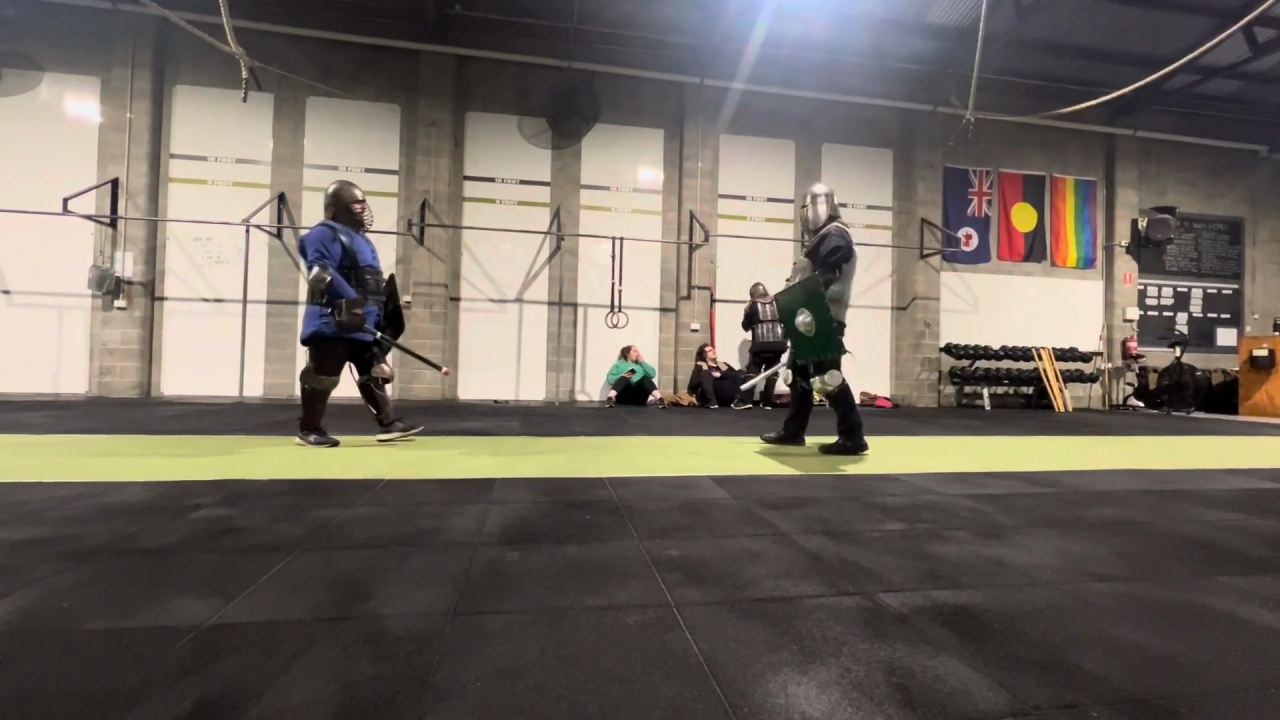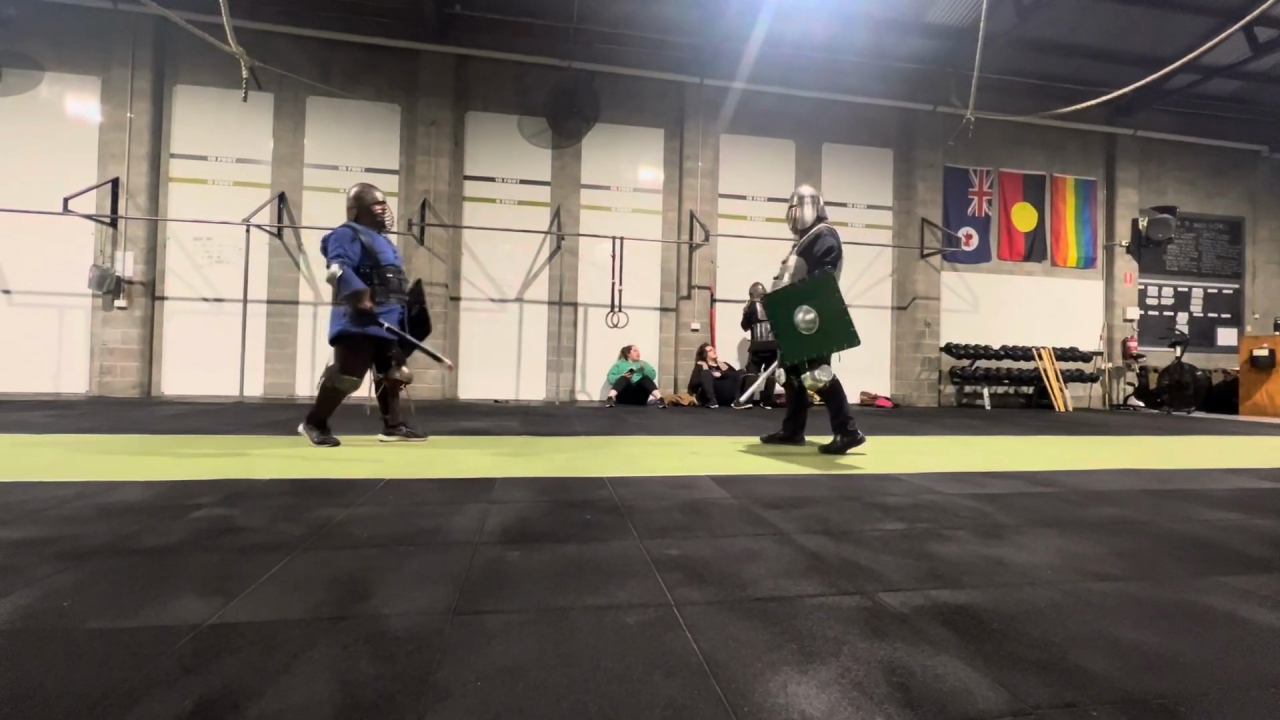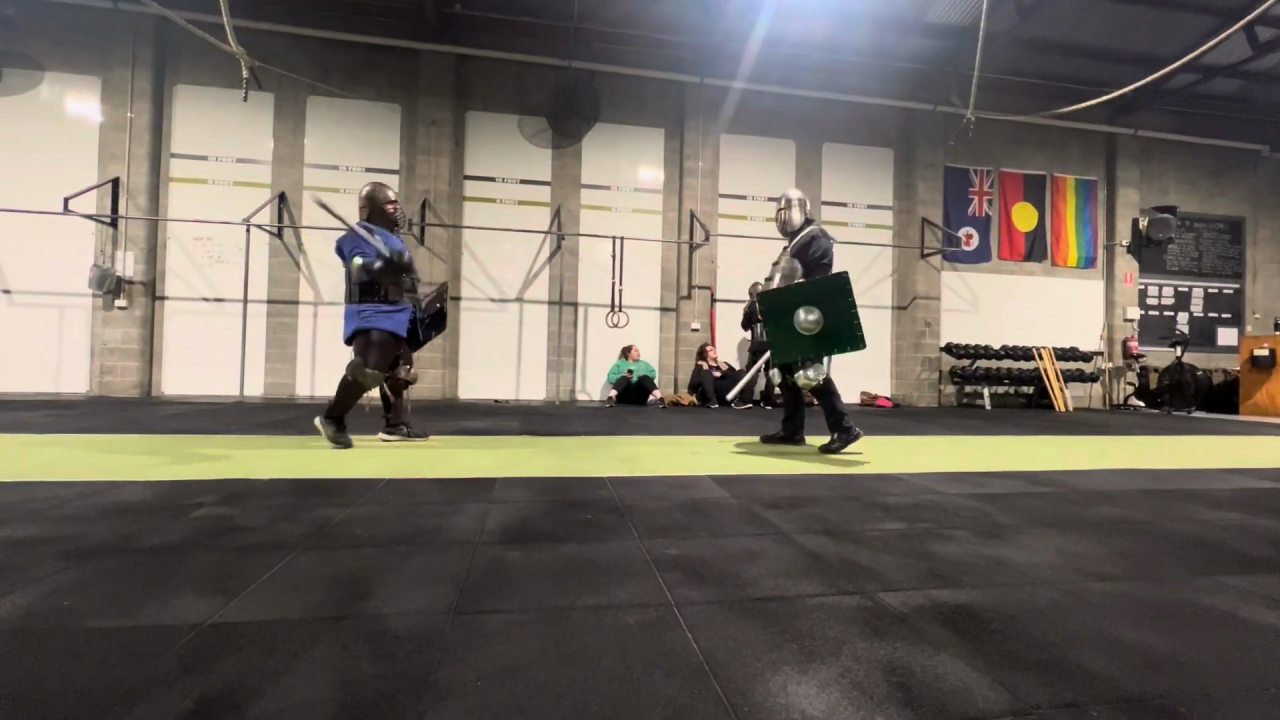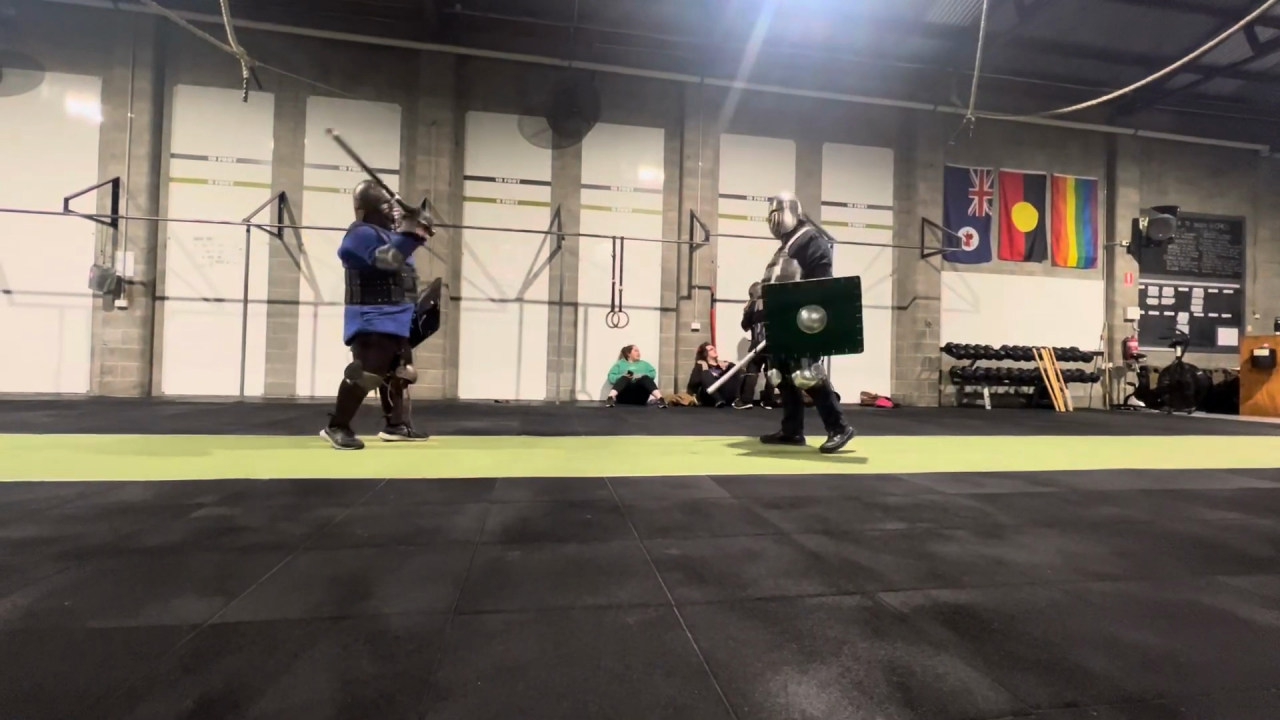
dt=0.2s
person 1, frame 1
left shoulder: (834, 235)
right shoulder: (825, 238)
left elbow: (825, 277)
left knee: (828, 377)
right knee: (799, 375)
left ankle: (852, 436)
right ankle: (793, 431)
person 1, frame 2
left shoulder: (824, 236)
right shoulder: (807, 240)
left elbow: (821, 278)
left knee: (817, 374)
right knee: (792, 375)
left ankle: (847, 431)
right ankle: (792, 430)
person 1, frame 3
left shoulder: (815, 238)
right shoulder: (793, 244)
left elbow: (820, 279)
right knee: (786, 376)
left ankle: (843, 428)
right ankle: (792, 430)
person 1, frame 4
left shoulder: (811, 238)
right shoulder: (783, 248)
left elbow: (821, 278)
right wrist: (762, 317)
right knee: (784, 377)
left ankle: (838, 427)
right ankle: (792, 430)
person 2, frame 1
left shoulder: (358, 237)
right shoulder: (325, 234)
left elbow: (368, 278)
right elbow: (321, 274)
left wrist: (378, 311)
right wrist: (349, 303)
left hip: (362, 321)
right hip: (332, 320)
left knee: (375, 370)
right knee: (323, 375)
left ankle: (388, 424)
right ankle: (309, 430)
person 2, frame 2
left shoulder: (381, 239)
right shoulder: (348, 235)
right elbow: (337, 270)
left wrist: (401, 313)
right wrist: (359, 296)
left hip: (386, 321)
right hip: (359, 320)
left knee: (393, 372)
right knee: (346, 373)
left ankle: (394, 426)
right ankle: (315, 424)
person 2, frame 3
left shoulder: (392, 238)
right shoulder: (362, 234)
right elbow: (359, 267)
left wrist: (414, 313)
right wrist: (384, 266)
left hip: (397, 318)
right hip: (373, 316)
left knee: (400, 372)
right knee: (369, 369)
left ankle: (396, 426)
right ankle: (332, 418)
person 2, frame 4
left shoulder: (385, 234)
right shoulder: (362, 234)
left elbow: (397, 272)
right elbow: (388, 258)
right wrist: (412, 232)
left hip: (395, 317)
right hip: (373, 317)
left knee: (399, 372)
right knee: (366, 372)
left ankle: (397, 425)
right ankle: (337, 426)
